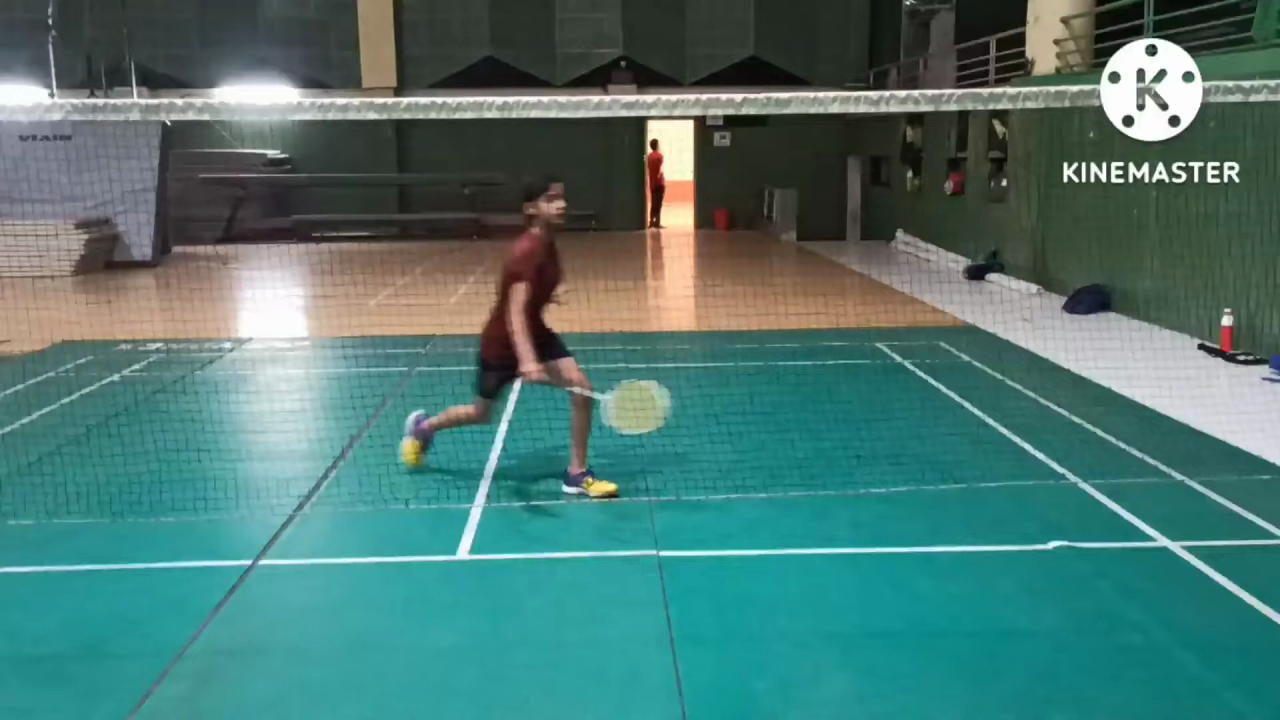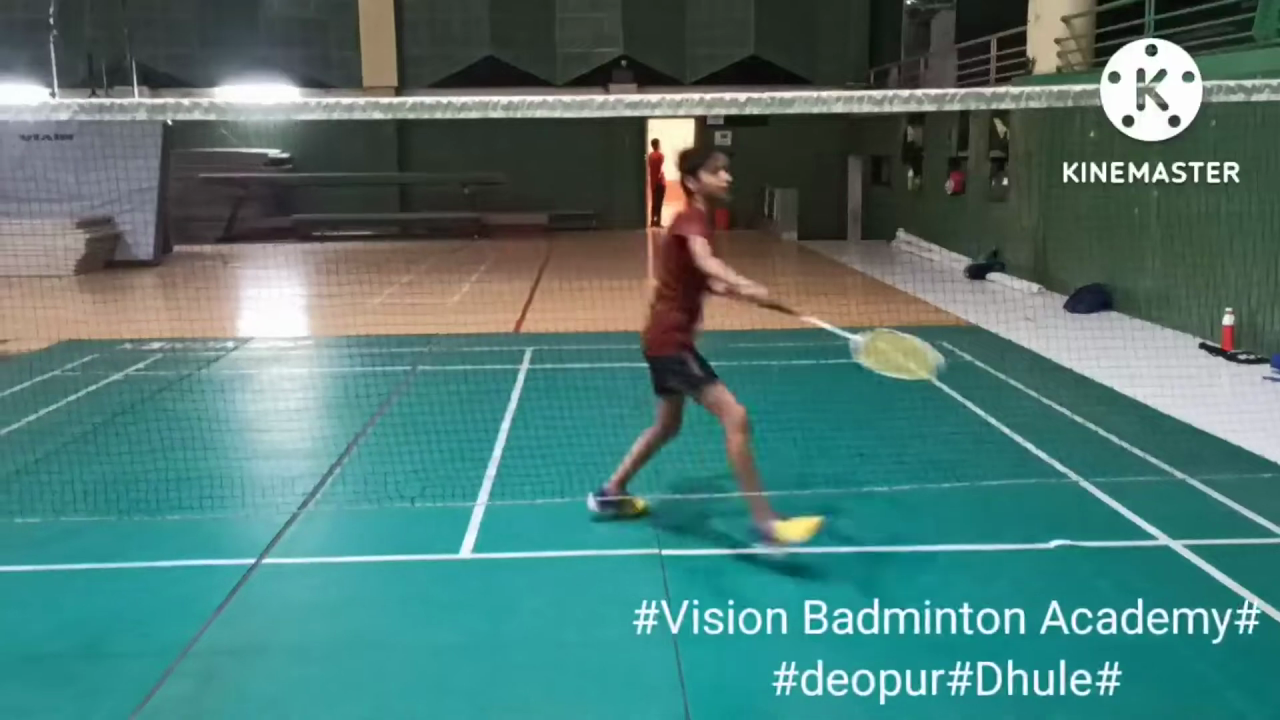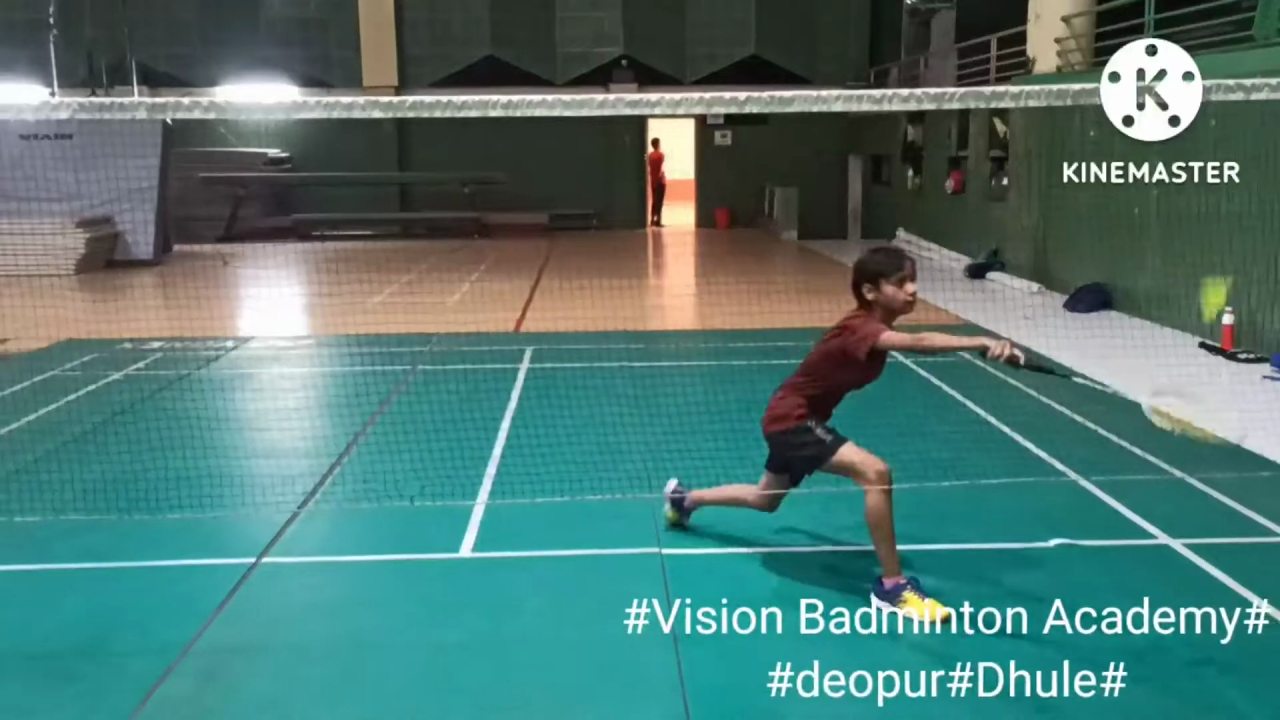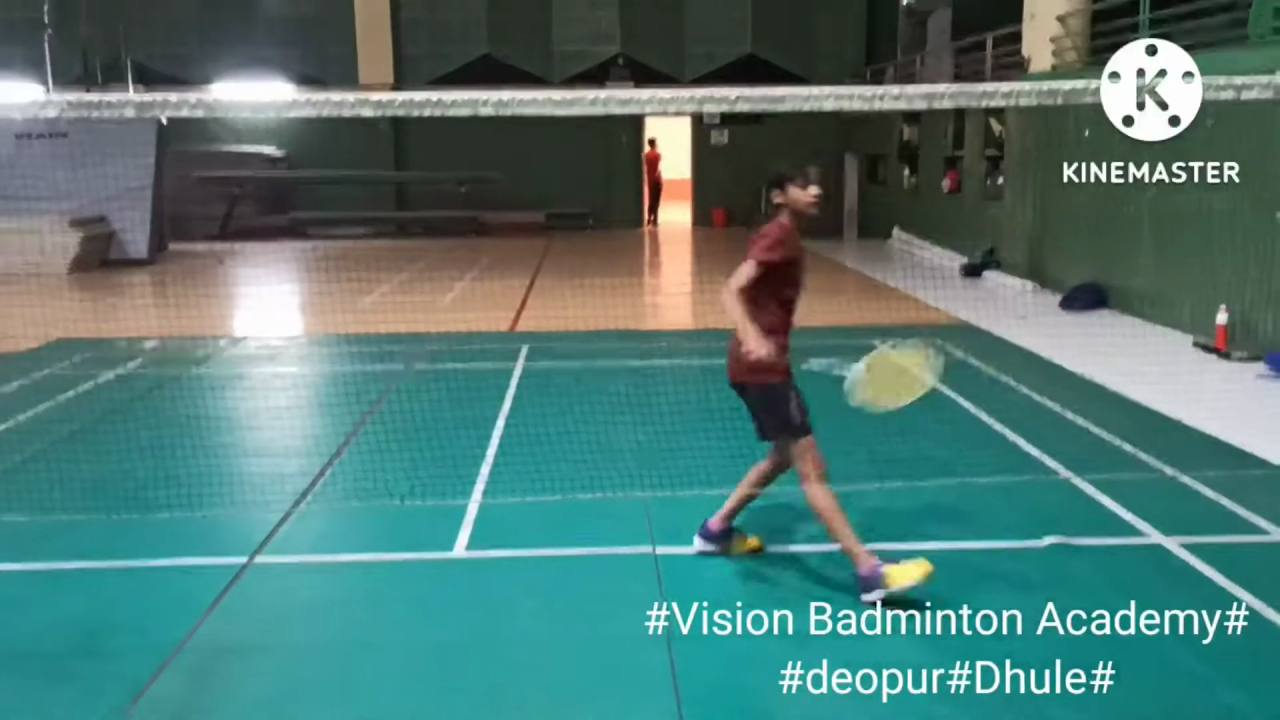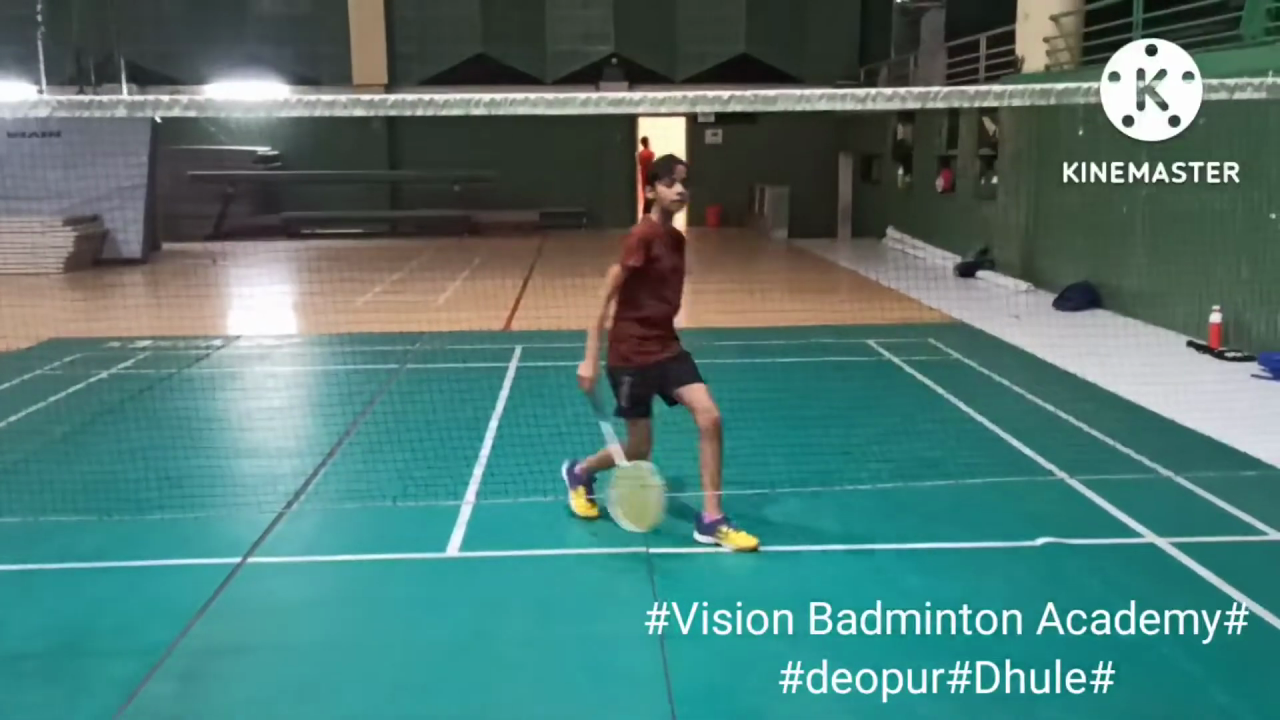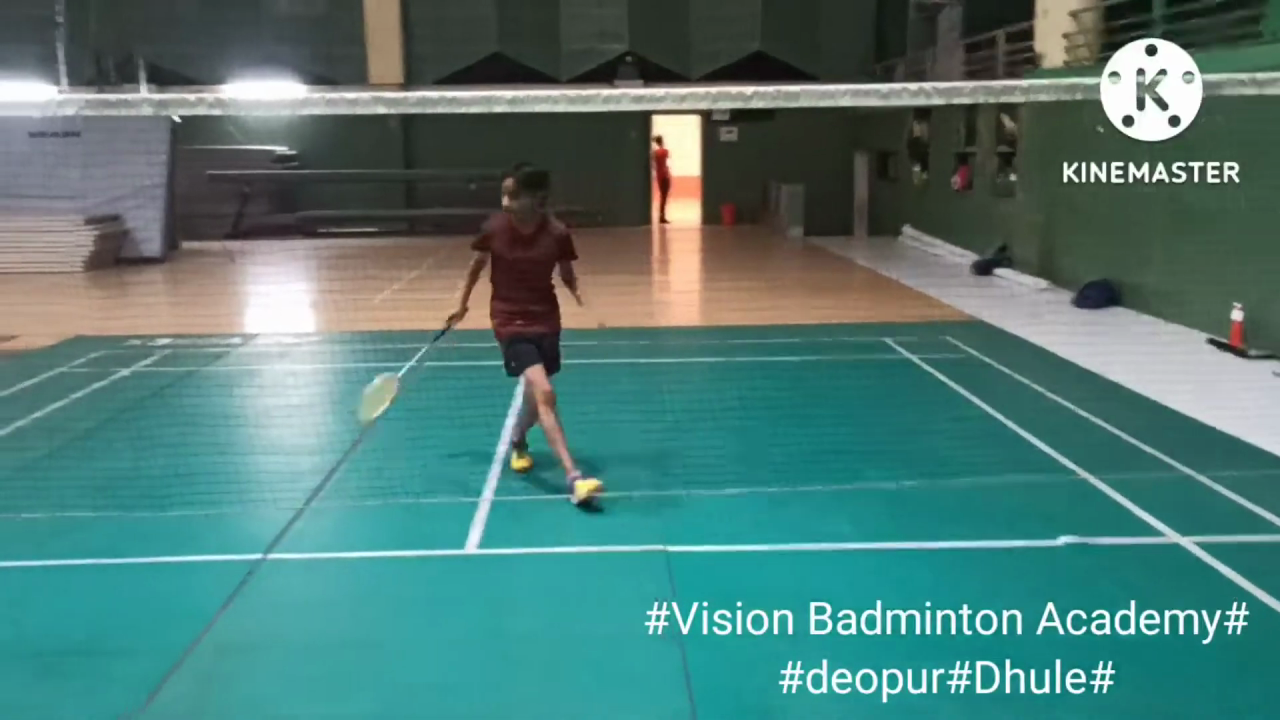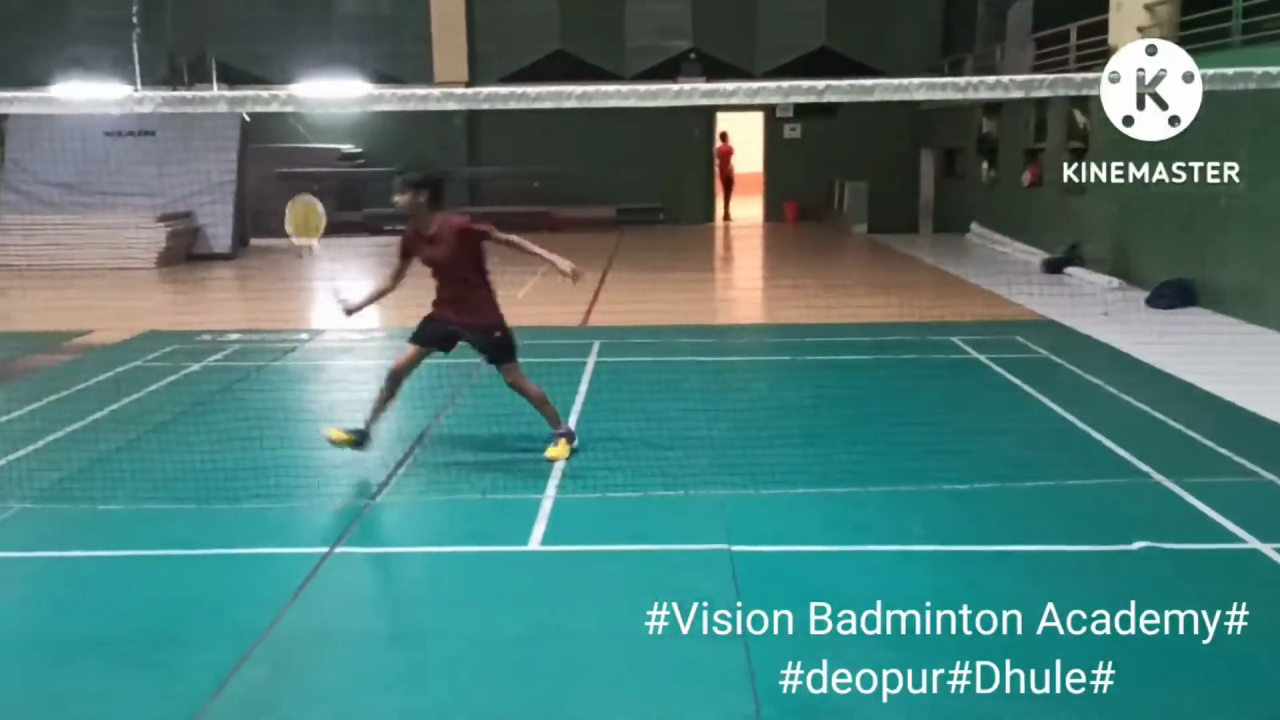
dt=0.4s
person 1, frame 1
left shoulder: (547, 244)
right shoulder: (526, 252)
right elbow: (515, 313)
right wrist: (526, 359)
left hip: (533, 329)
right hip: (501, 342)
left knee: (581, 387)
right knee: (481, 413)
left ankle: (578, 475)
right ankle: (421, 427)
person 1, frame 2
left shoulder: (692, 220)
right shoulder: (692, 220)
right elbow: (704, 260)
left wrist: (717, 287)
right wrist: (740, 283)
left hip: (665, 336)
right hip: (671, 341)
left knee: (668, 425)
right knee: (736, 418)
left ankle: (610, 494)
right ankle: (764, 521)
person 1, frame 3
left shoulder: (867, 324)
right shoulder: (862, 329)
right elbow: (914, 343)
right wrist: (981, 343)
left hip: (795, 415)
right hip: (789, 419)
left knee: (768, 497)
right knee: (875, 473)
left ankle: (683, 496)
right ankle: (892, 586)
person 1, frame 4
left shoulder: (781, 238)
right shoulder: (776, 238)
right elbow: (731, 291)
right wrist: (751, 336)
left hip: (765, 365)
right hip: (762, 369)
left knee: (785, 455)
right knee: (810, 467)
left ankle: (716, 528)
right ankle: (869, 573)
person 1, frame 5
left shoulder: (678, 240)
right shoulder: (642, 236)
right elbow: (608, 296)
right wrist: (590, 358)
left hip: (667, 348)
right hip: (632, 353)
left knee: (710, 420)
right knee: (639, 449)
left ankle: (713, 522)
right ankle: (578, 472)
person 1, frame 6
left shoulder: (556, 233)
right shoulder: (494, 229)
left elbow: (569, 276)
right elbow: (477, 265)
left wrist: (586, 305)
right wrist: (462, 305)
left hip: (545, 322)
right hip: (510, 324)
left knee: (541, 399)
right knee: (542, 395)
left ankle: (518, 441)
right ankle: (573, 478)
person 1, frame 7
left shoulder: (458, 227)
right shoulder: (413, 235)
left elbow: (508, 240)
right elbow: (394, 280)
left wrist: (554, 259)
right wrist: (361, 304)
left hip: (481, 314)
right hip: (445, 312)
left knee: (515, 381)
right knee: (398, 370)
left ankle: (562, 432)
right ankle: (363, 432)
